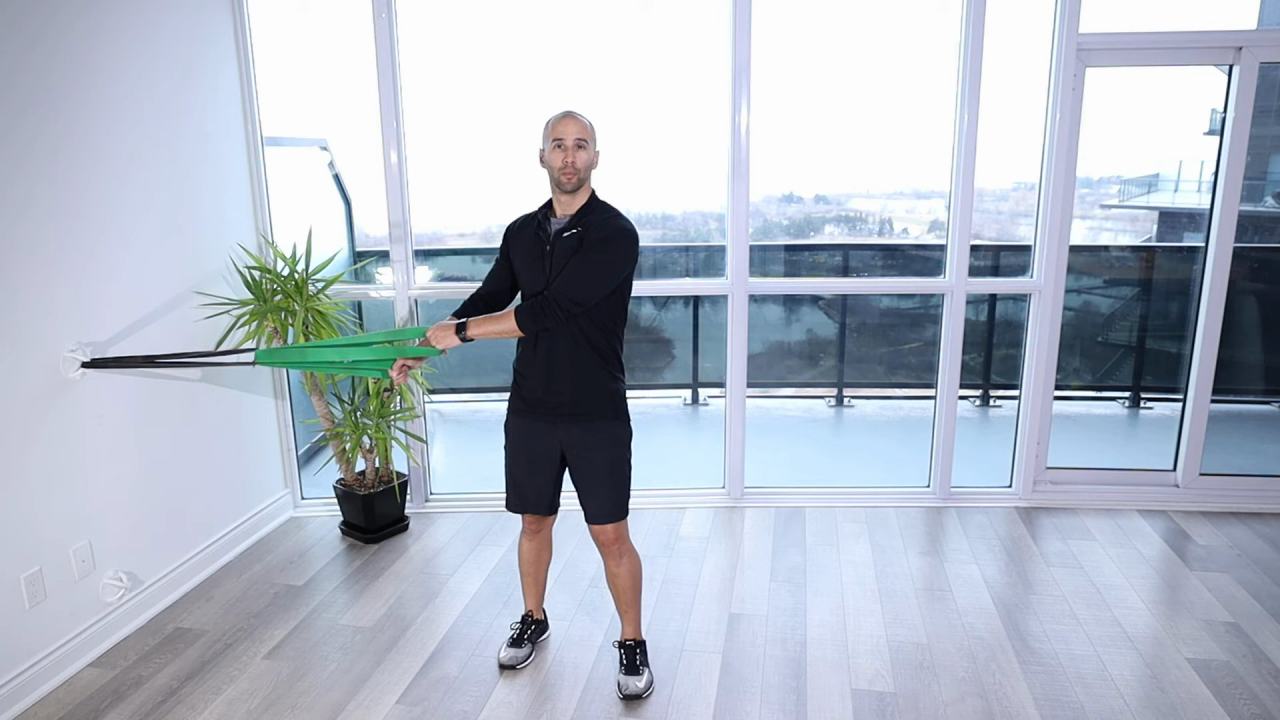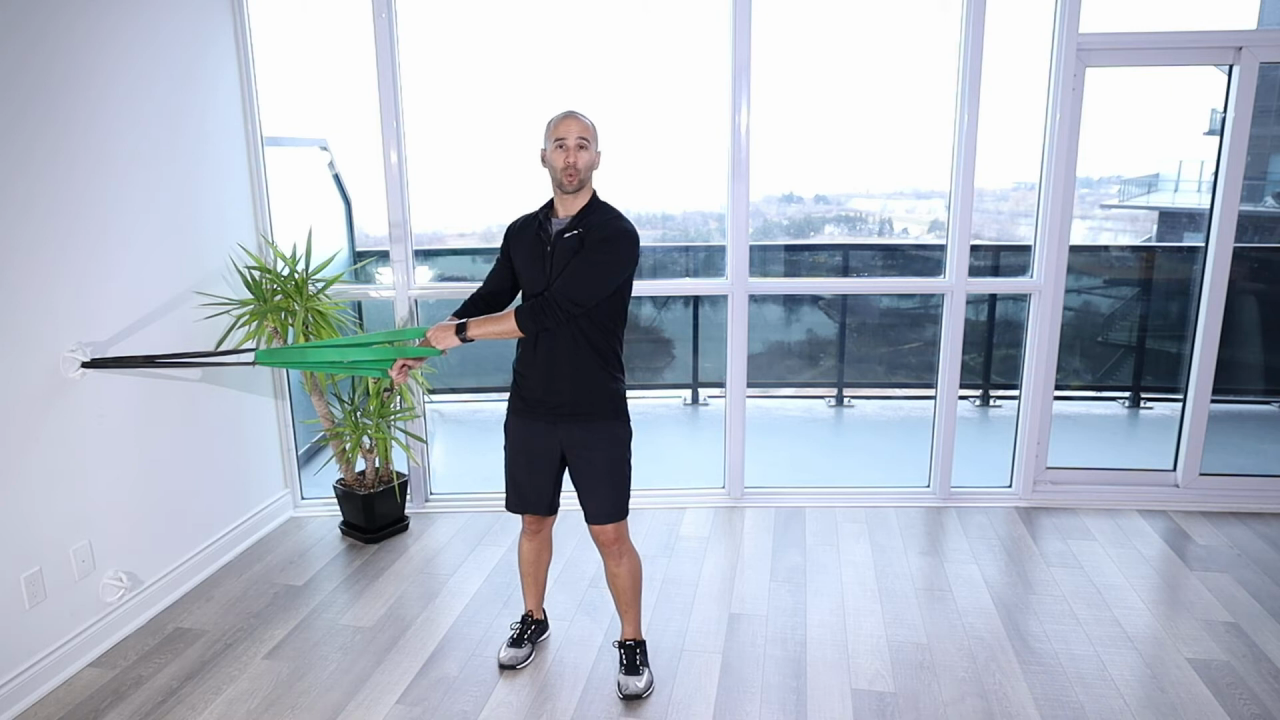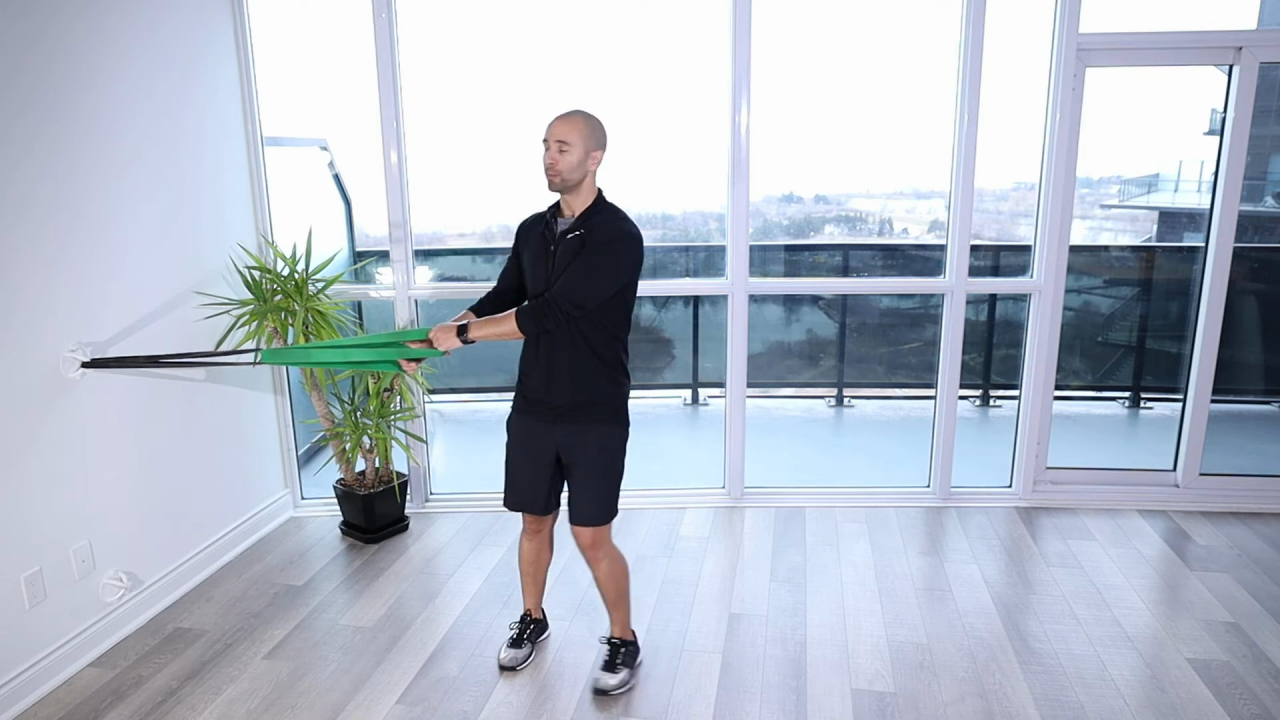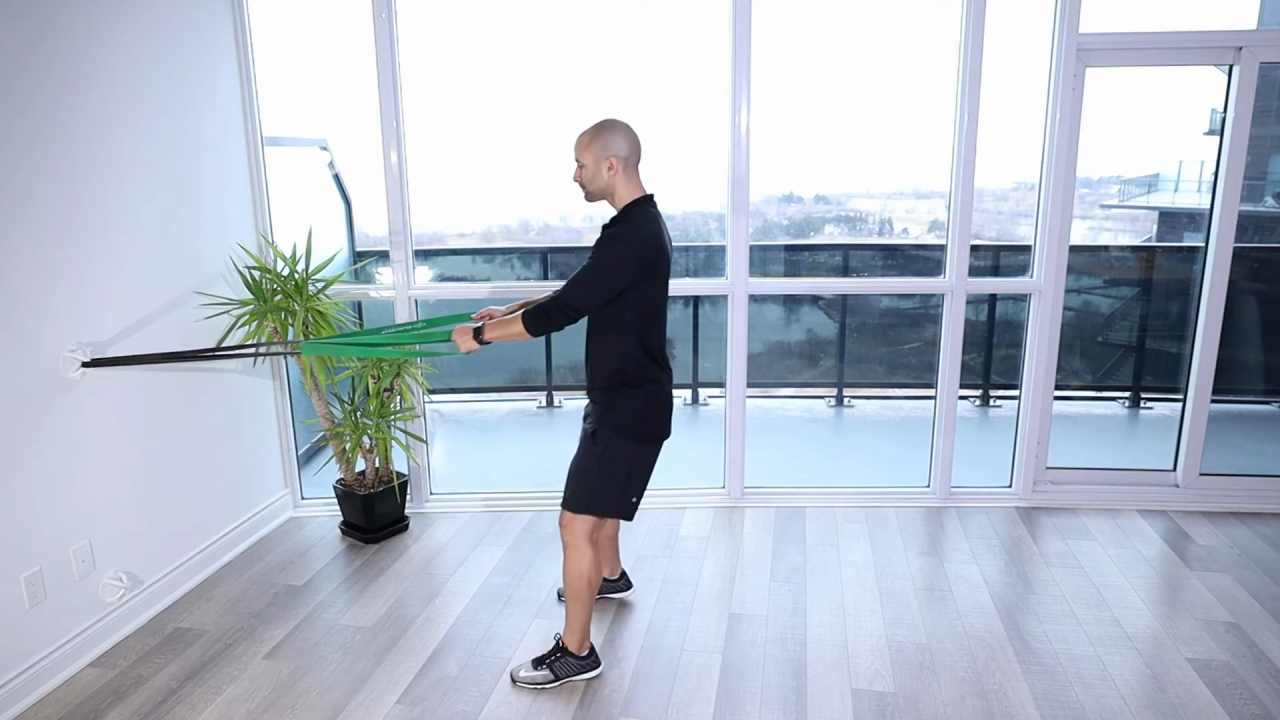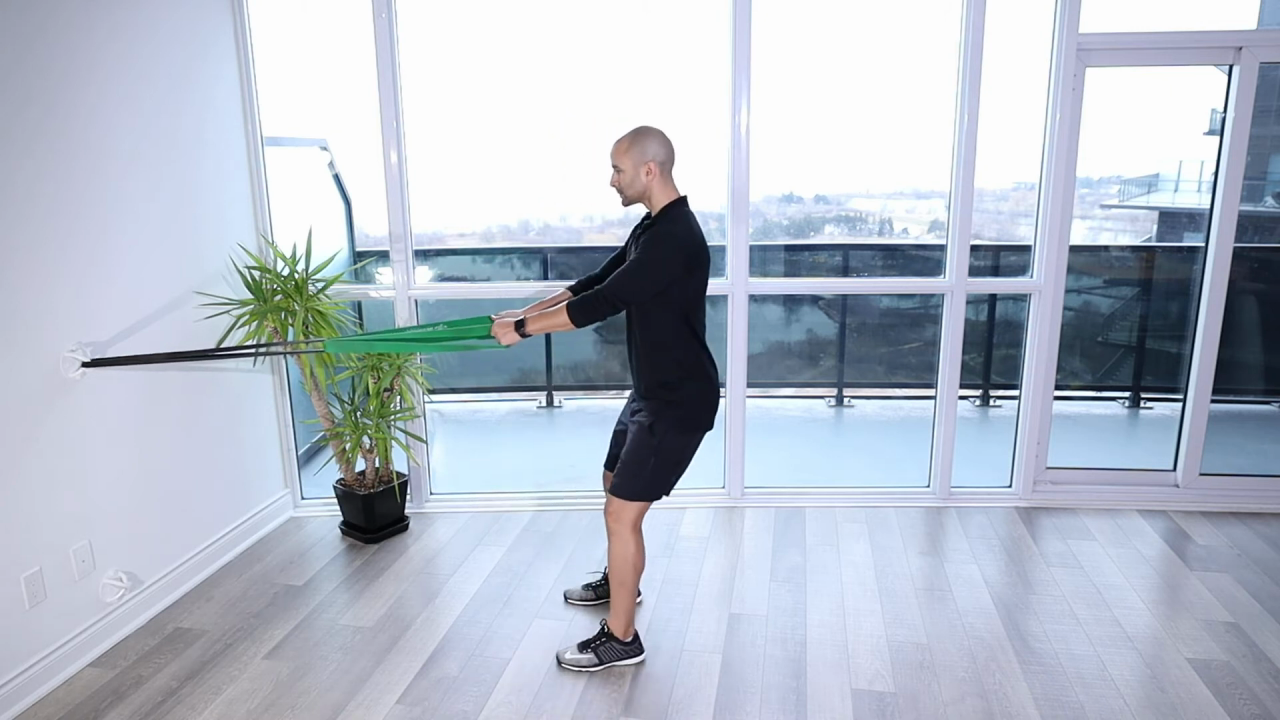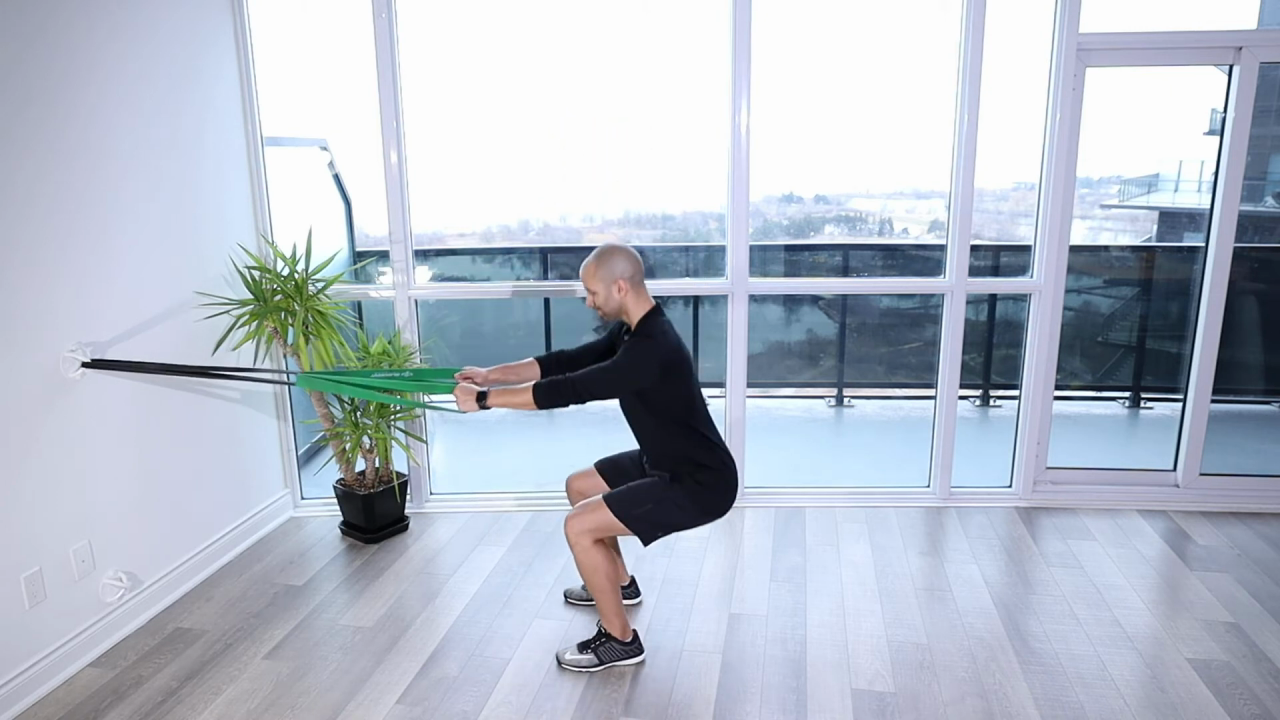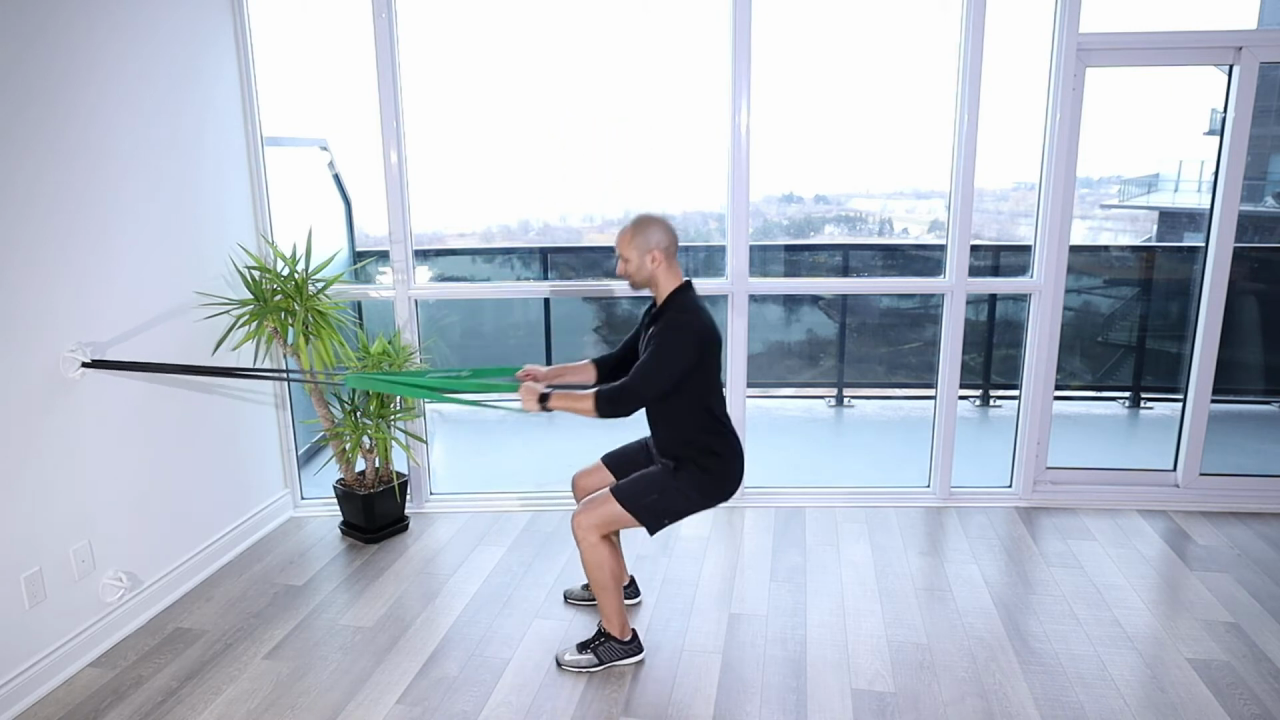
dt=0.7s
person 1, frame 1
left shoulder: (614, 233)
right shoulder: (521, 233)
left elbow: (550, 310)
right elbow: (488, 298)
left wrist: (462, 331)
right wrist: (422, 350)
left hip: (597, 416)
right hip: (531, 411)
left knee: (611, 536)
right knee: (534, 522)
left ankle: (632, 643)
right ankle: (533, 620)
person 1, frame 2
left shoulder: (615, 234)
right shoulder: (522, 233)
left elbow: (551, 311)
right elbow: (488, 298)
left wrist: (460, 332)
right wrist: (425, 348)
left hip: (597, 415)
right hip: (531, 410)
left knee: (611, 536)
right knee: (534, 522)
left ankle: (632, 644)
right ankle: (533, 620)
person 1, frame 3
left shoulder: (619, 236)
right shoulder: (533, 230)
left elbow: (550, 313)
right elbow: (500, 298)
left wrist: (463, 333)
right wrist: (436, 341)
left hip: (596, 415)
right hip: (534, 408)
left knee: (592, 537)
right knee: (535, 522)
left ankle: (623, 641)
right ankle: (532, 619)
person 1, frame 4
left shoulder: (631, 238)
right shoulder: (636, 226)
left elbow: (563, 311)
right elbow: (577, 293)
left wrist: (482, 335)
right wrist: (506, 311)
left hip: (630, 406)
right hip: (621, 396)
left knee: (577, 524)
right knee: (596, 500)
left ankle: (575, 651)
right ankle: (611, 577)
person 1, frame 5
left shoulder: (676, 237)
right shoulder: (651, 228)
left elbow: (605, 302)
right elbow: (597, 282)
left wrist: (523, 329)
right wrist: (527, 312)
left hip: (678, 401)
right hip: (651, 392)
left knee: (622, 512)
right knee: (615, 486)
left ankle: (620, 638)
right ankle: (618, 582)
person 1, frame 6
left shoulder: (652, 350)
right shoulder: (635, 332)
left elbow: (570, 390)
right elbow: (568, 362)
left wrist: (485, 399)
right wrist: (492, 374)
left hip: (700, 486)
right hip: (672, 466)
left knee: (579, 525)
right knee: (579, 486)
left ankle: (619, 640)
right ankle: (620, 581)
person 1, frame 7
left shoulder: (686, 326)
right shoulder: (662, 311)
left elbow: (625, 398)
right elbow: (617, 365)
left wrist: (547, 399)
right wrist: (551, 373)
left hip: (704, 468)
right hip: (672, 449)
left knee: (587, 520)
right knee: (585, 484)
left ankle: (618, 638)
right ankle: (617, 582)
